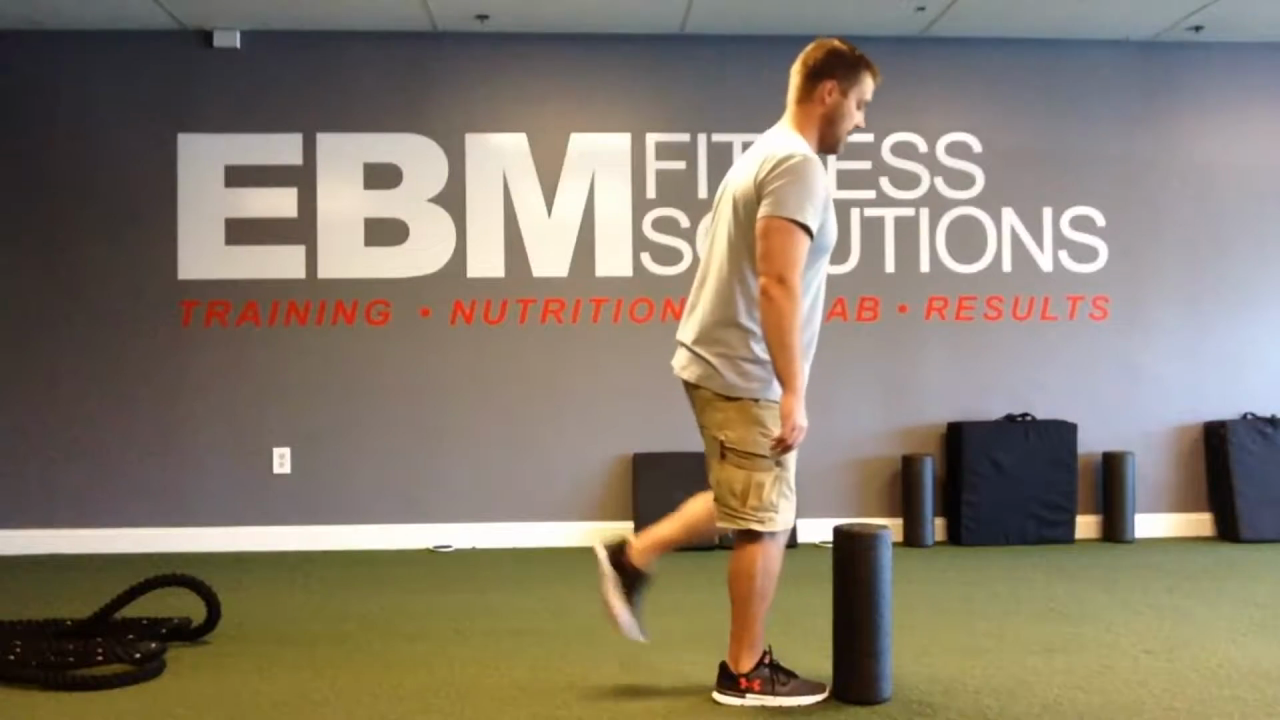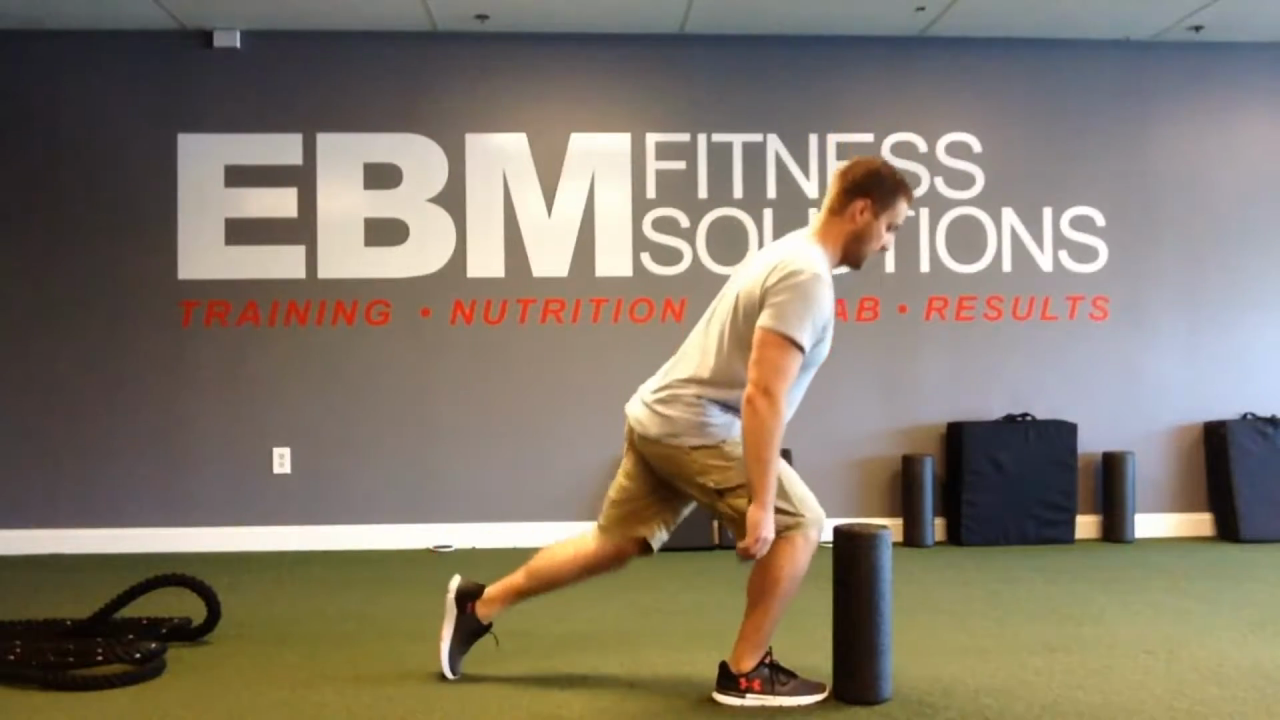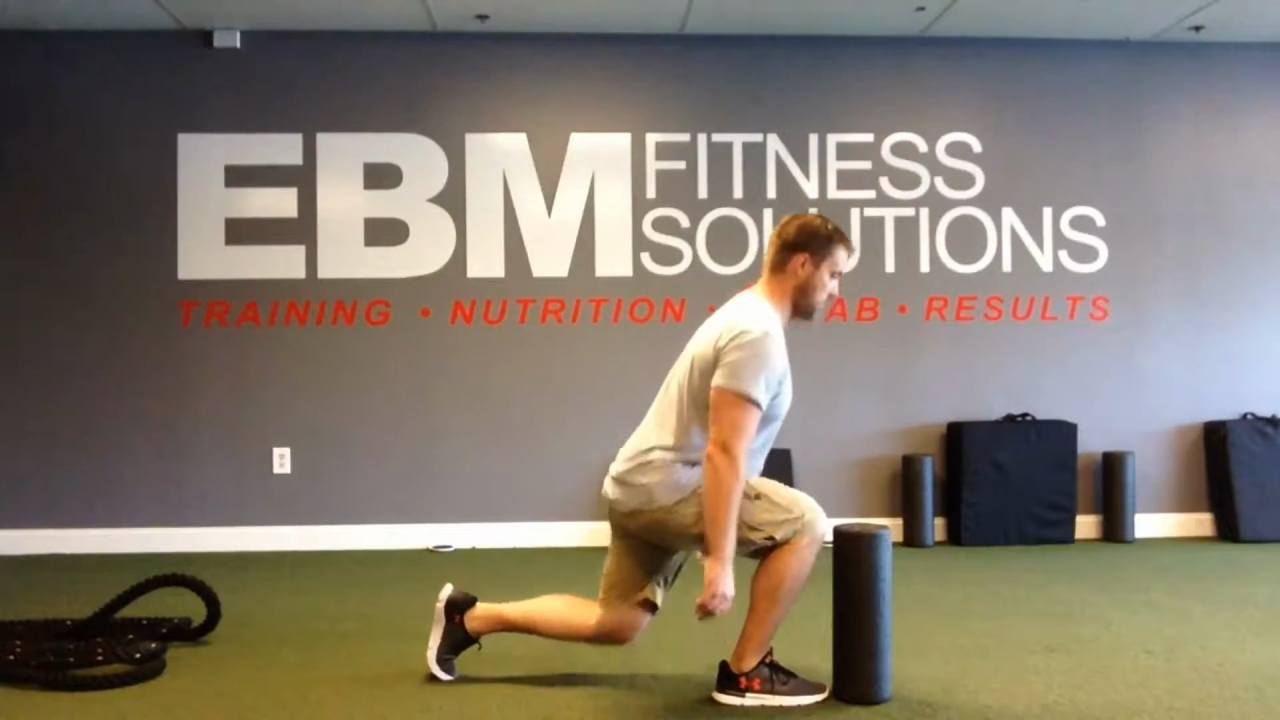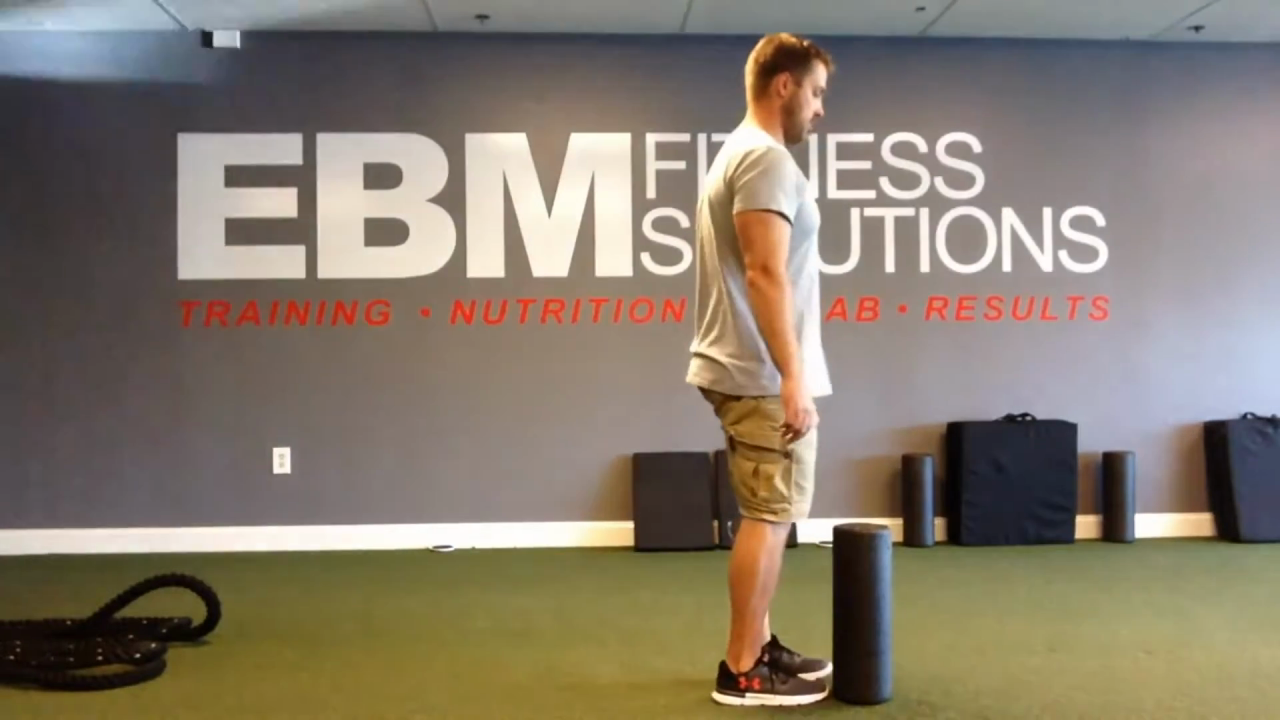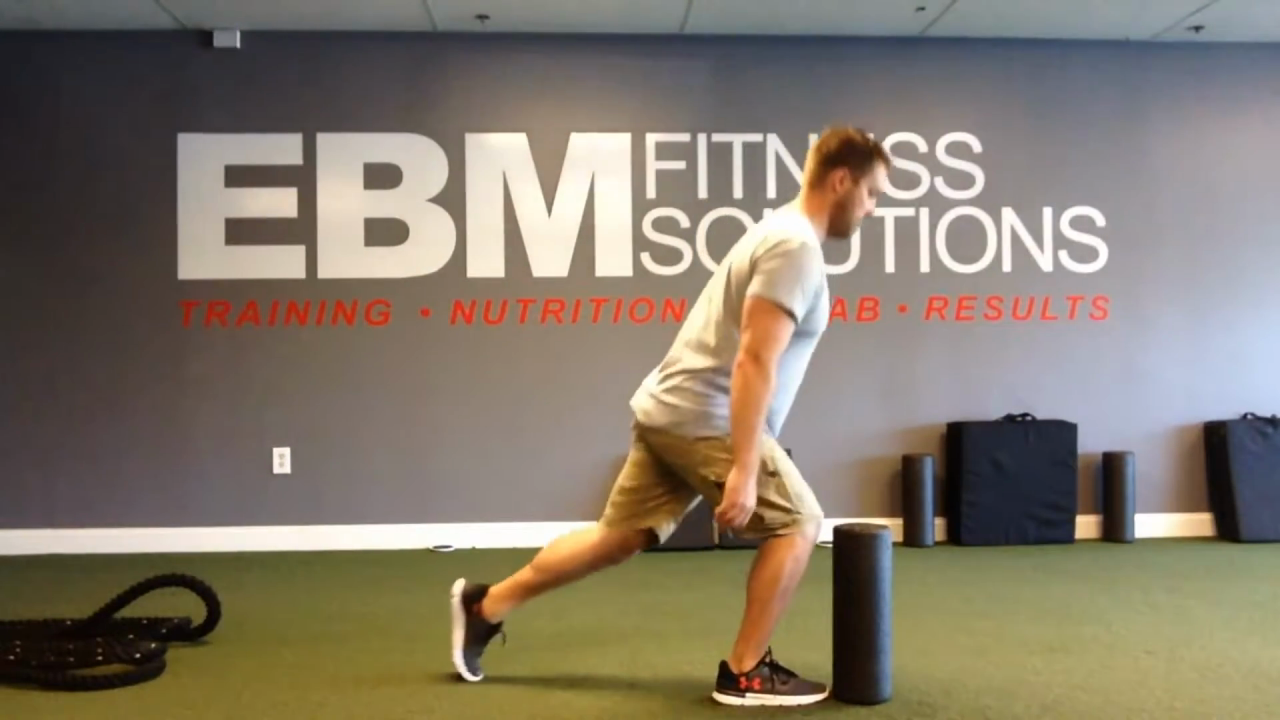
dt=1s
person 1, frame 1
left shoulder: (766, 153)
right shoulder: (797, 164)
right elbow: (778, 285)
right wrist: (793, 393)
left hip: (723, 361)
right hip: (743, 372)
left knee: (751, 504)
right knee: (764, 519)
left ankle: (632, 558)
right ankle: (745, 672)
person 1, frame 2
left shoulder: (790, 253)
right shoulder: (807, 276)
right elbow: (762, 396)
right wrist: (761, 503)
left hip: (659, 418)
right hip: (691, 427)
left knee: (611, 547)
right knee: (799, 526)
left ankle: (478, 606)
right ankle: (746, 673)
person 1, frame 3
left shoulder: (746, 316)
right shoulder: (757, 333)
right elbow: (723, 454)
left wrist: (717, 545)
right wrist: (720, 563)
left hip: (645, 486)
right hip: (664, 489)
left knee: (613, 623)
right knee: (803, 525)
left ankle: (467, 617)
right ankle: (746, 672)
person 1, frame 4
left shoulder: (739, 153)
right shoulder: (765, 157)
right elbow: (765, 275)
right wrist: (793, 377)
left hip: (740, 368)
right hip: (761, 375)
left knee: (766, 515)
right knee: (770, 516)
left ankle: (758, 647)
right ankle: (743, 671)
person 1, frame 5
left shoulder: (781, 230)
right shoulder: (796, 248)
right elbow: (755, 362)
left wrist: (743, 455)
right wrist: (745, 471)
left hip: (672, 409)
right hip: (701, 416)
left knee: (616, 538)
right knee: (796, 525)
left ankle: (485, 609)
right ankle: (745, 672)
